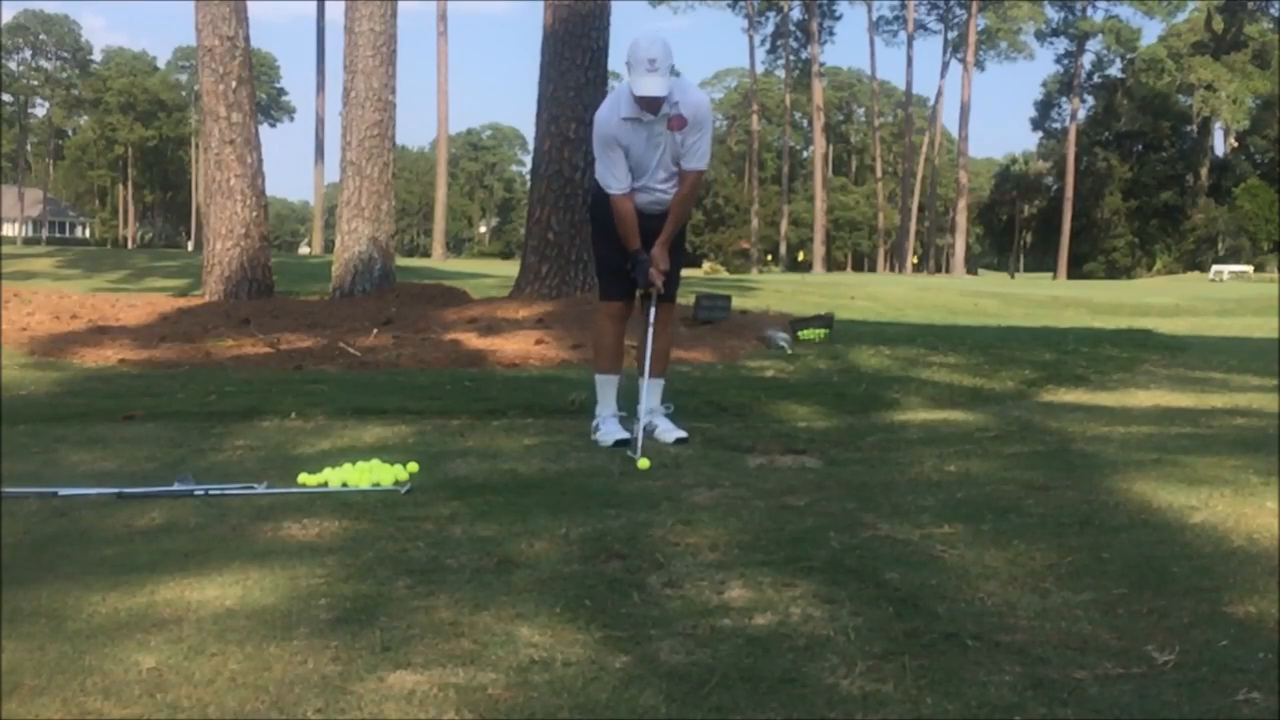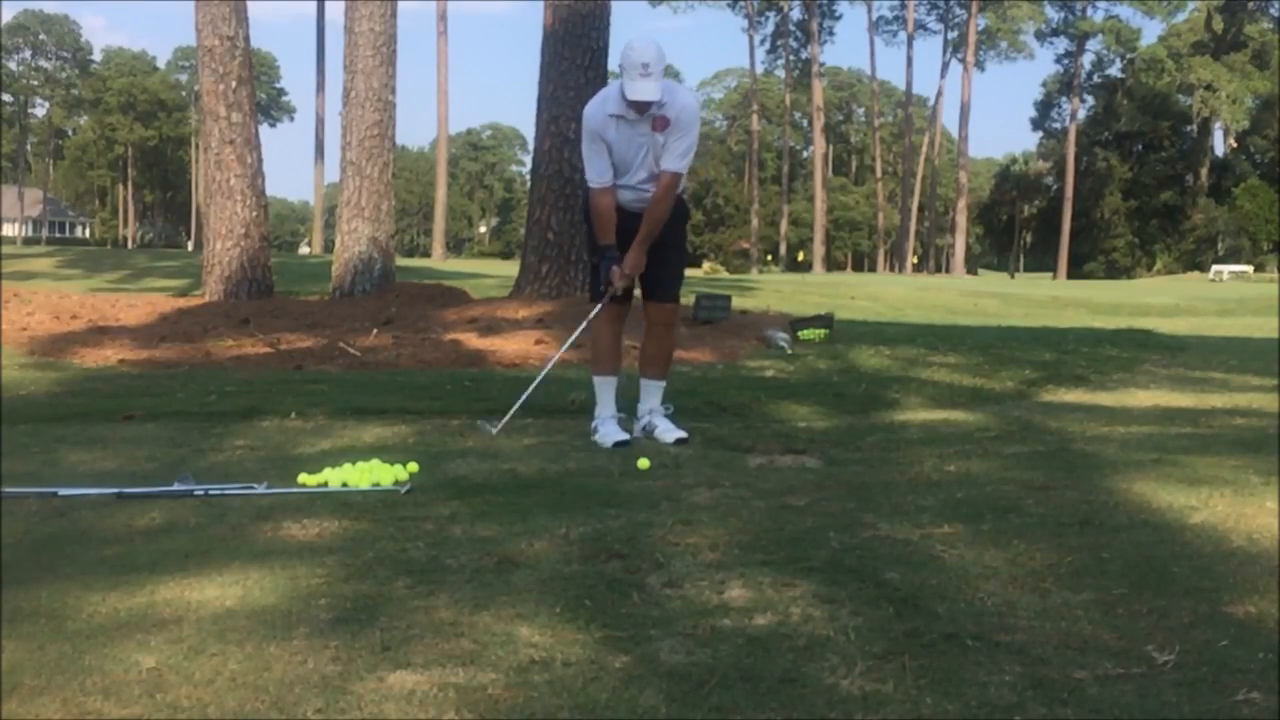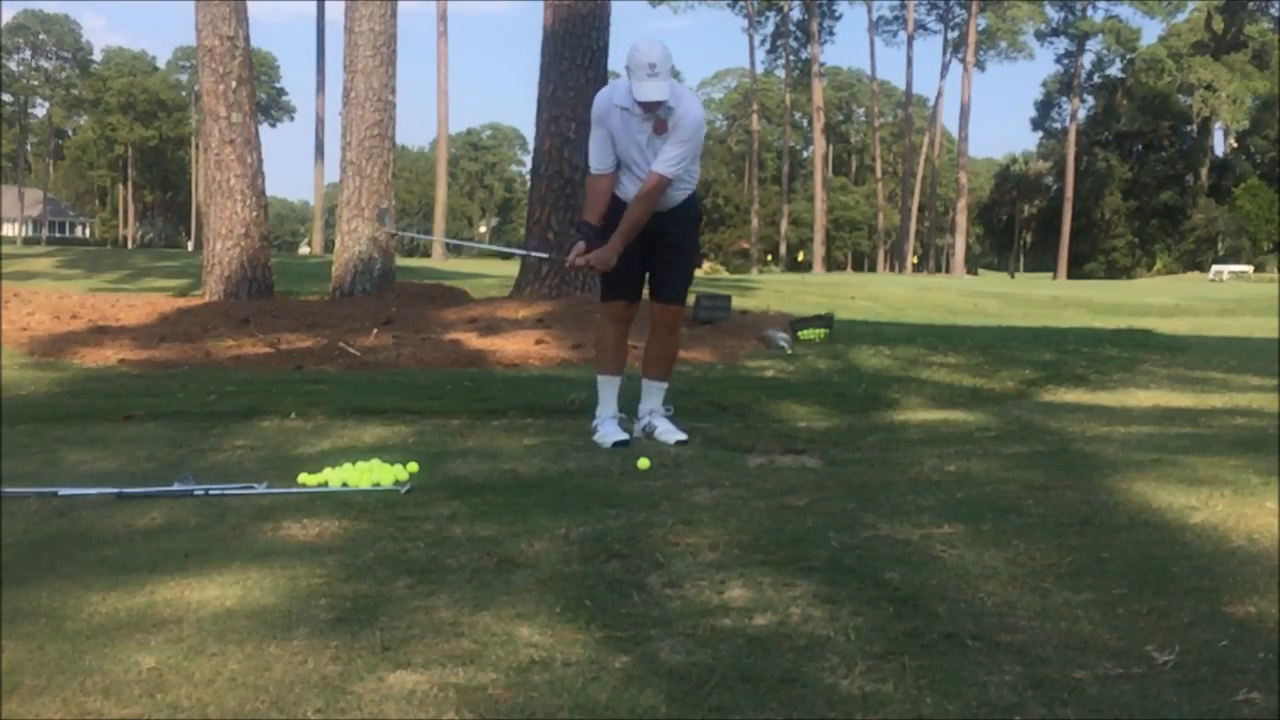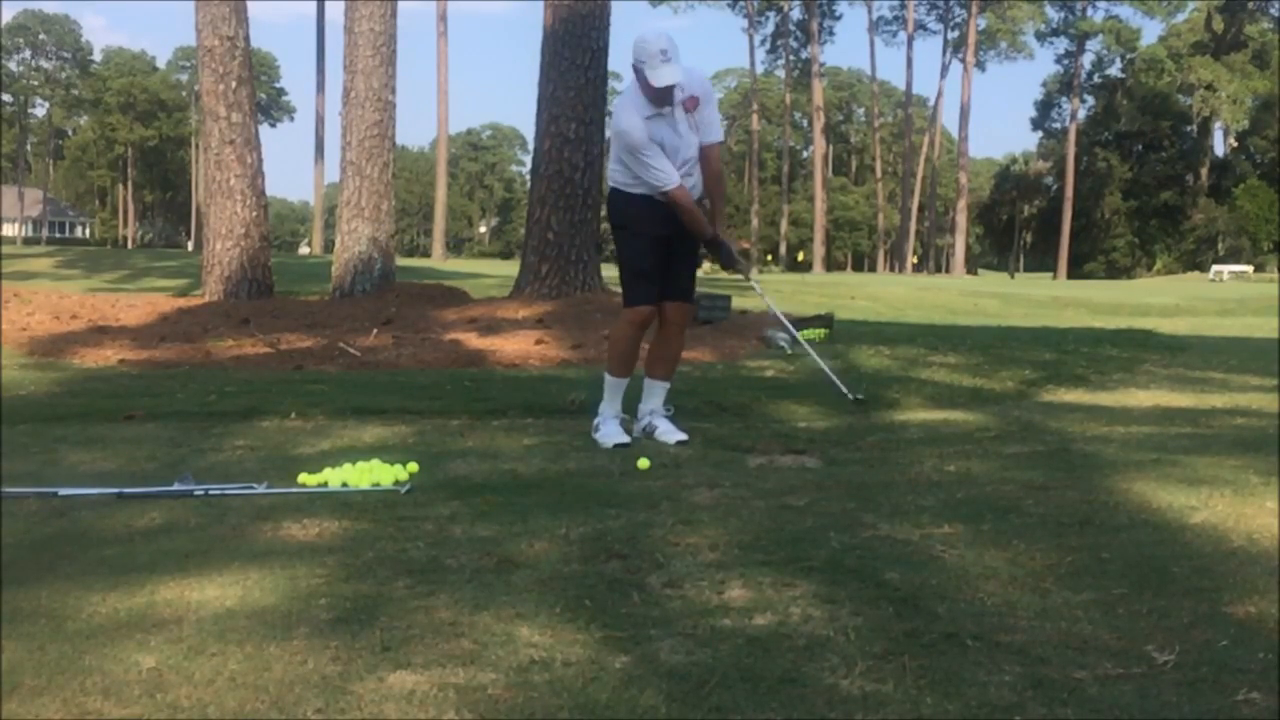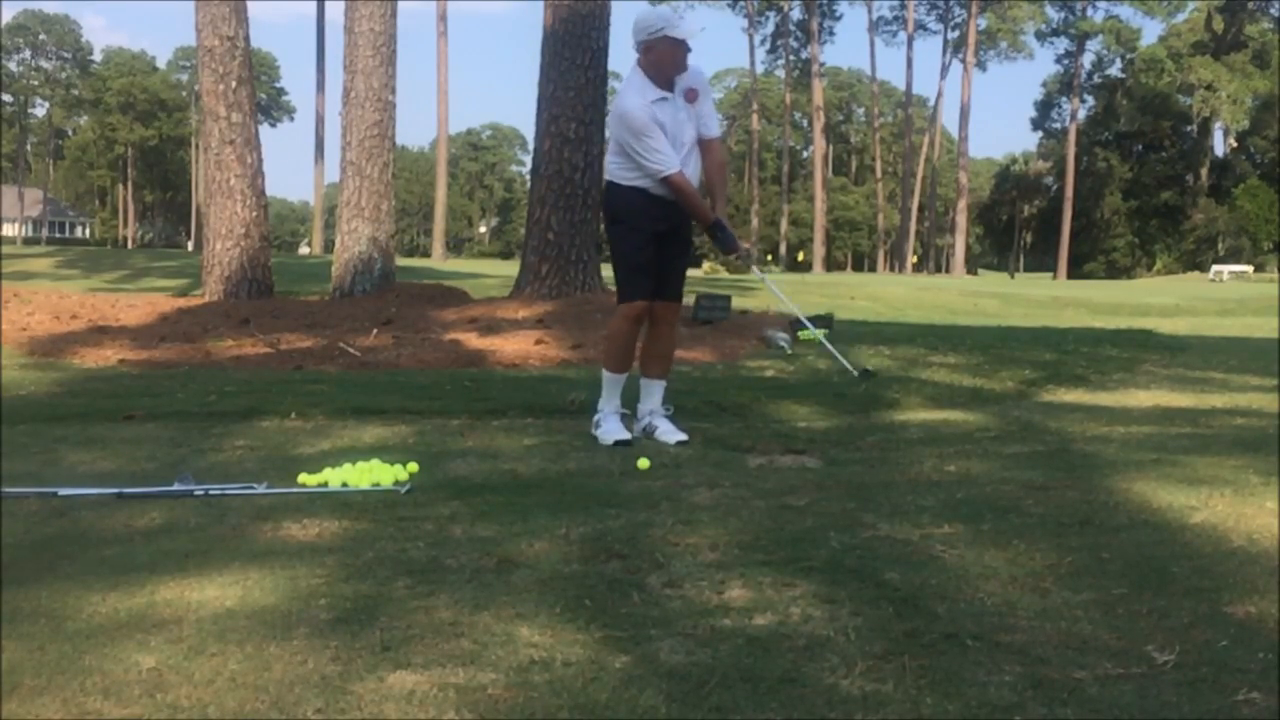
dt=0.4s
person 1, frame 1
left shoulder: (695, 104)
right shoulder: (609, 117)
left elbow: (691, 179)
right elbow: (620, 196)
left wrist: (662, 246)
right wrist: (638, 258)
left hip: (669, 213)
right hip: (615, 212)
left knee: (664, 308)
right knee: (614, 307)
left ankle: (651, 411)
right ankle: (606, 415)
person 1, frame 2
left shoulder: (683, 105)
right shoulder: (597, 112)
left elbow: (667, 184)
right elbow: (601, 190)
left wrist: (639, 251)
right wrist: (609, 255)
left hip: (664, 214)
right hip: (611, 213)
left knee: (664, 312)
right knee: (610, 309)
left ankle: (651, 412)
right ankle: (605, 415)
person 1, frame 3
left shoulder: (689, 112)
right shoulder: (606, 102)
left elbow: (655, 187)
right elbow: (602, 174)
left wrist: (614, 247)
right wrist: (587, 233)
left hip: (676, 214)
right hip: (622, 209)
left knee: (669, 315)
right knee: (617, 309)
left ankle: (651, 413)
right ankle: (606, 415)
person 1, frame 4
left shoulder: (697, 84)
right shoulder: (629, 121)
left elbow: (712, 158)
right elbow: (672, 190)
left wrist: (720, 226)
right wrist: (716, 244)
left hip: (688, 208)
right hip: (639, 210)
left knee: (678, 314)
right knee: (640, 310)
left ankle: (651, 412)
right ankle: (608, 415)
person 1, frame 5
left shoulder: (694, 80)
right shoulder: (632, 105)
left elbow: (712, 150)
right elbow: (673, 177)
left wrist: (720, 213)
right wrist: (715, 227)
left hip: (675, 209)
right hip: (633, 205)
left knee: (667, 312)
right knee: (634, 307)
left ankle: (651, 412)
right ankle: (608, 411)
